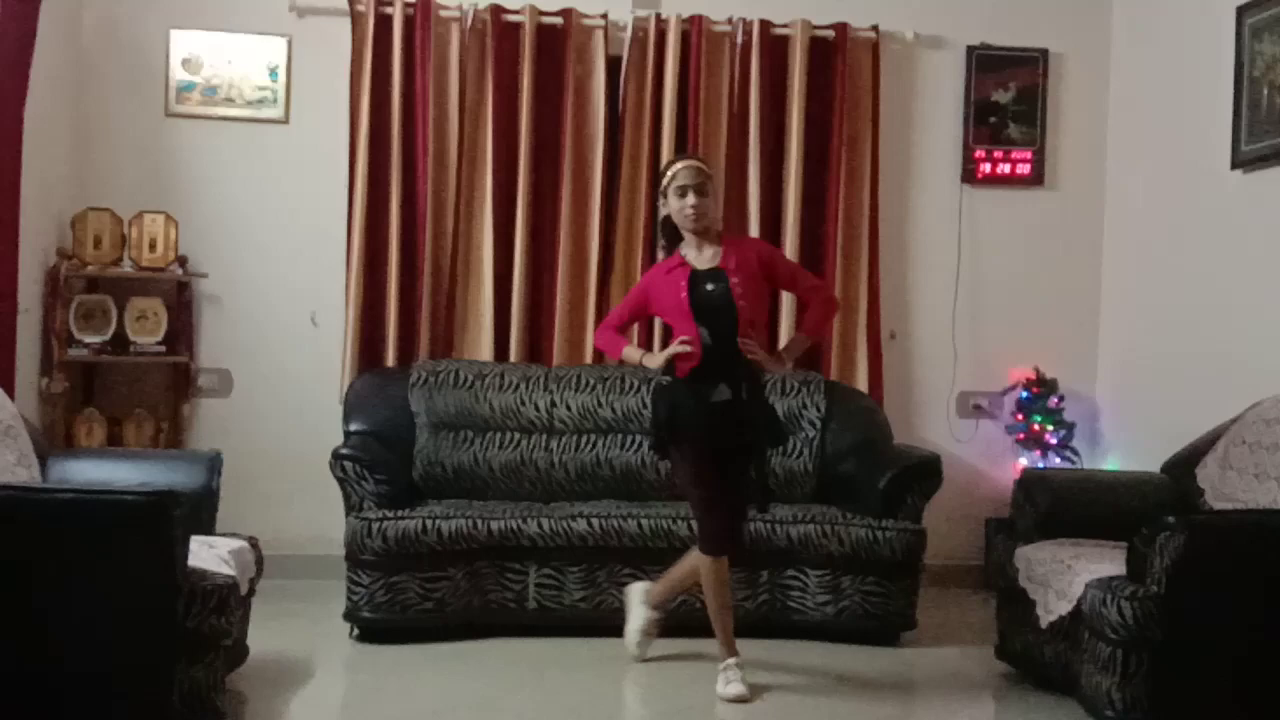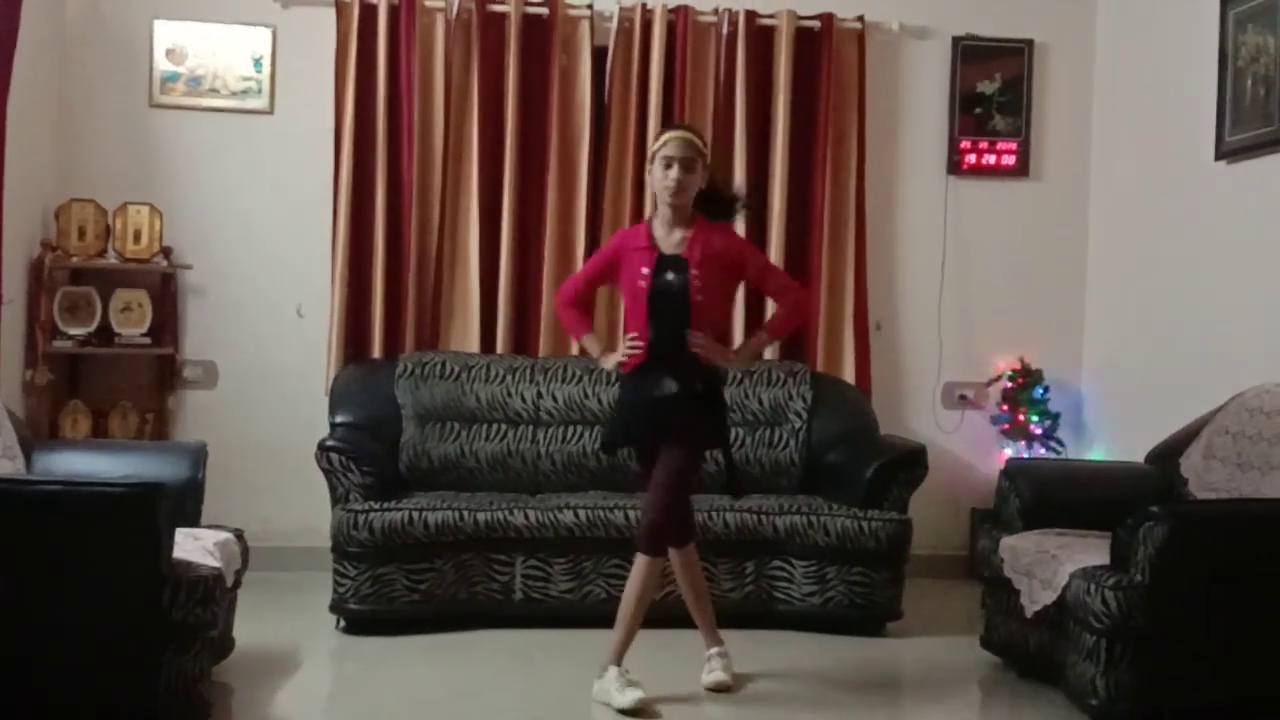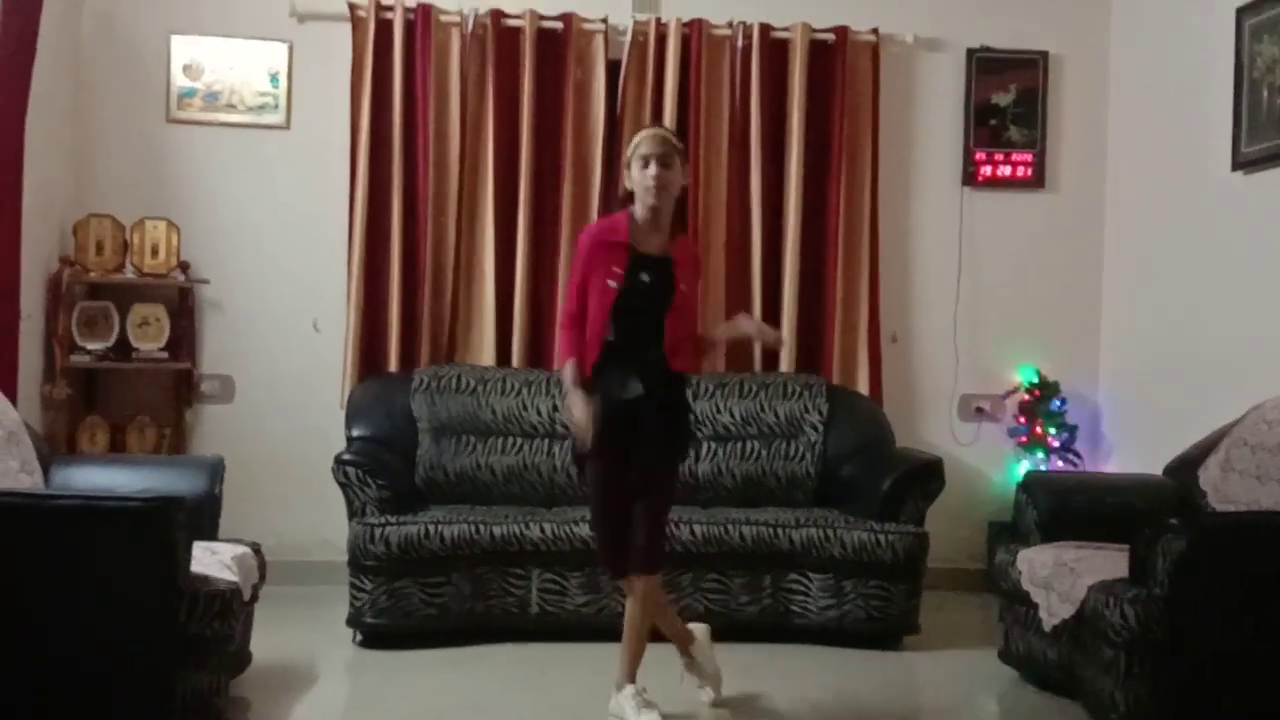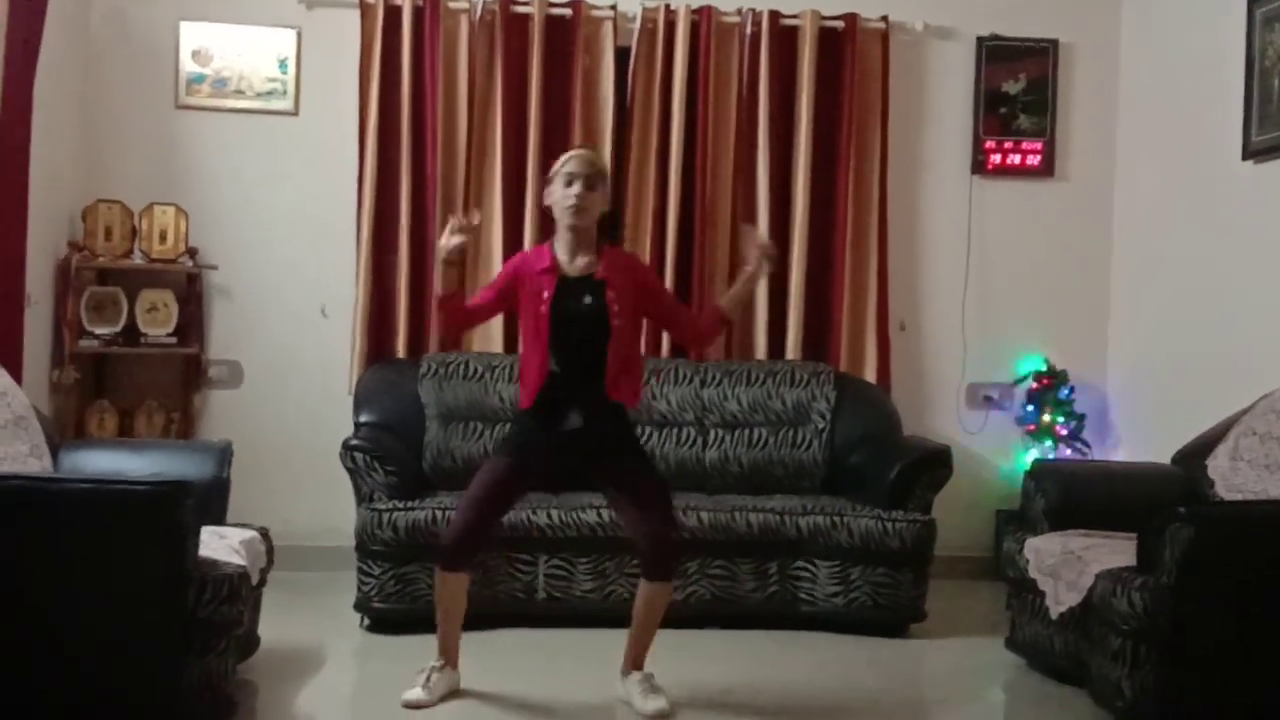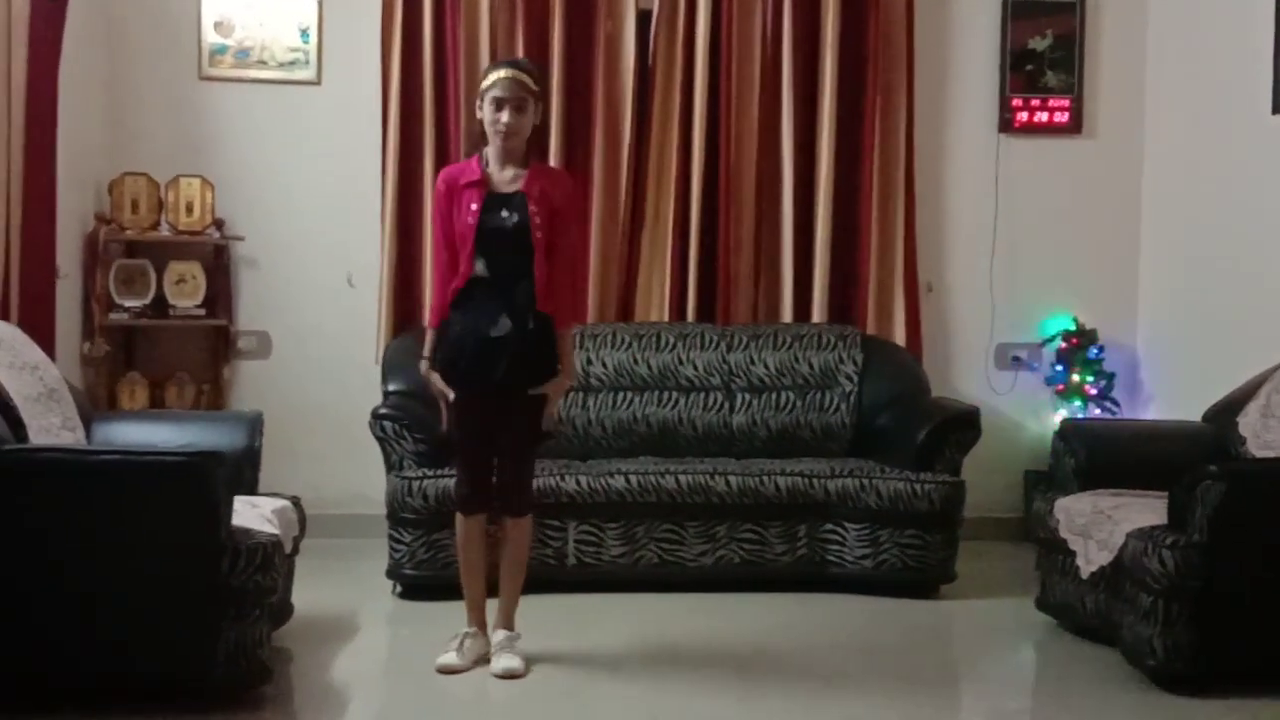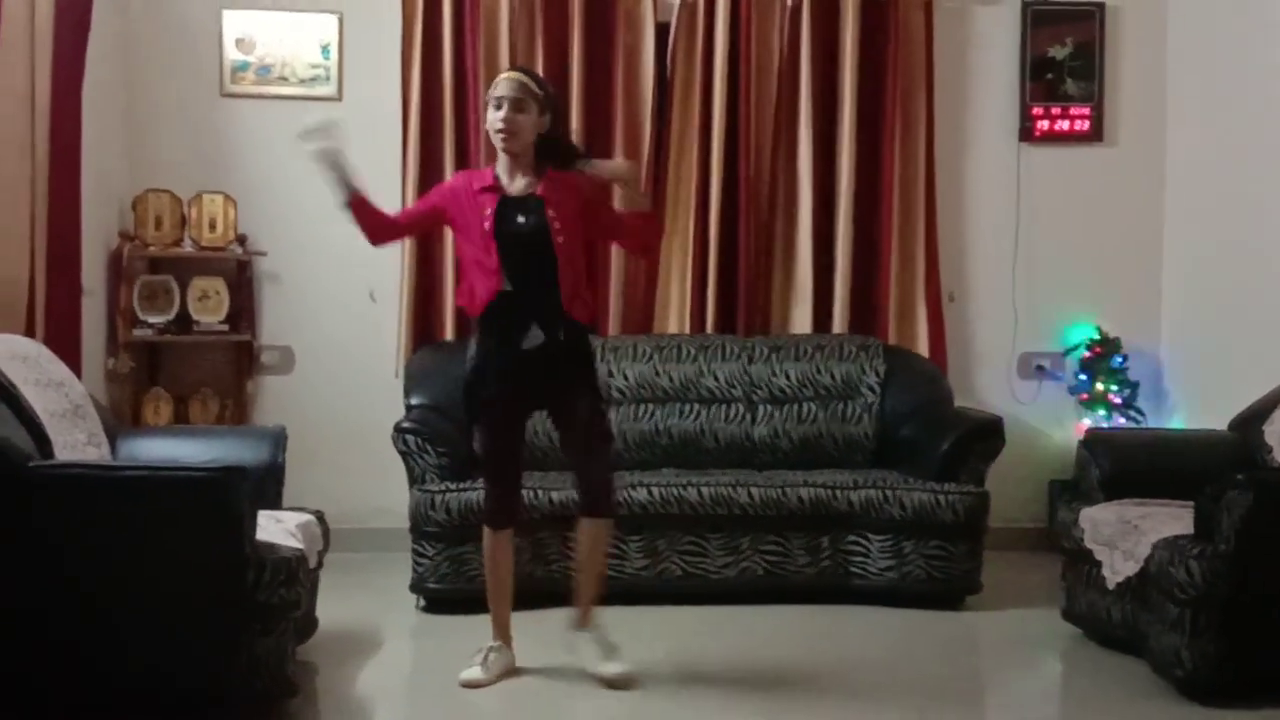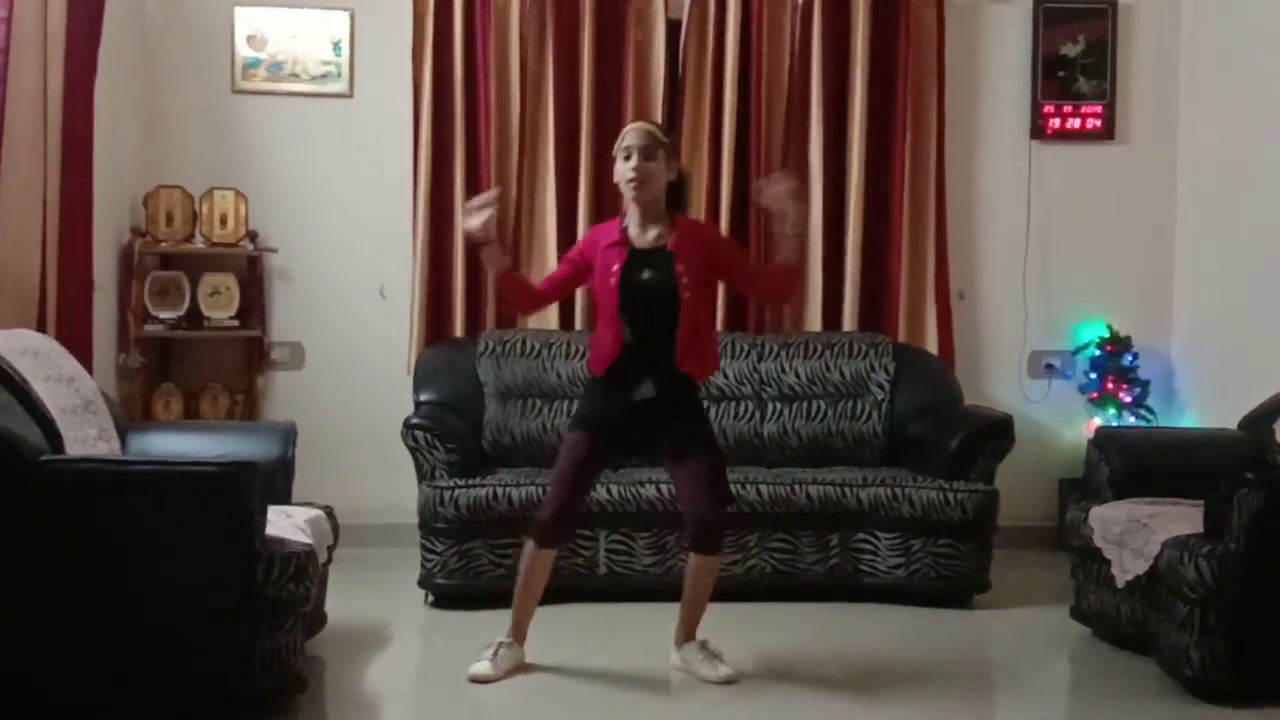
dt=0.7s
person 1, frame 1
left shoulder: (753, 252)
right shoulder: (661, 276)
left elbow: (821, 299)
right elbow: (607, 332)
left wrist: (786, 357)
right wrist: (650, 359)
left hip: (744, 406)
right hip: (688, 406)
left knee: (729, 533)
right knee: (714, 530)
left ankle: (650, 594)
right ankle: (728, 657)
person 1, frame 2
left shoulder: (723, 243)
right shoulder: (627, 244)
left elbow: (794, 299)
right elbow: (569, 299)
left wrist: (741, 354)
right wrist: (604, 356)
left hip: (695, 399)
right hip: (643, 395)
left knee: (653, 527)
right knee: (674, 527)
left ankle: (611, 668)
right ankle: (714, 645)
person 1, frame 3
left shoulder: (683, 251)
right shoulder: (599, 237)
right elbow: (572, 323)
left wrist: (738, 331)
right wrist: (573, 391)
left hip: (662, 404)
right hip: (619, 409)
left knee: (646, 547)
right knee: (609, 545)
right ankle: (685, 638)
person 1, frame 4
left shoulder: (629, 271)
right shoulder: (527, 267)
left elbow: (693, 331)
right elbow: (458, 321)
left wrist: (749, 278)
right wrist: (446, 262)
left hip: (606, 426)
right hip: (538, 426)
left knee: (661, 548)
right knee: (456, 540)
left ankle: (634, 673)
right ankle: (446, 666)
person 1, frame 5
left shoulder: (555, 187)
right shoulder: (453, 182)
left elbow: (568, 282)
right elbow: (444, 273)
left wrist: (566, 365)
right wrist: (430, 354)
left hip: (527, 345)
right hip: (468, 342)
left knee: (515, 485)
right knee: (471, 485)
left ankle: (506, 630)
right ankle: (473, 629)
person 1, frame 6
left shoulder: (573, 187)
right shoulder: (464, 189)
left elbow: (643, 245)
right elbow: (387, 228)
left wrist: (627, 184)
right wrist: (342, 175)
left hip: (564, 352)
right hip: (498, 351)
left knee: (596, 484)
right knee: (499, 497)
left ankle: (586, 625)
right ankle: (500, 643)
person 1, frame 7
left shoulder: (699, 241)
right shoulder: (597, 247)
left elbow: (776, 292)
right elbow: (527, 299)
left wrist: (785, 225)
right wrist: (487, 245)
left hip: (676, 401)
right hip: (610, 396)
left knee: (710, 519)
right knee: (552, 517)
left ankle: (687, 641)
right ankle: (512, 641)
